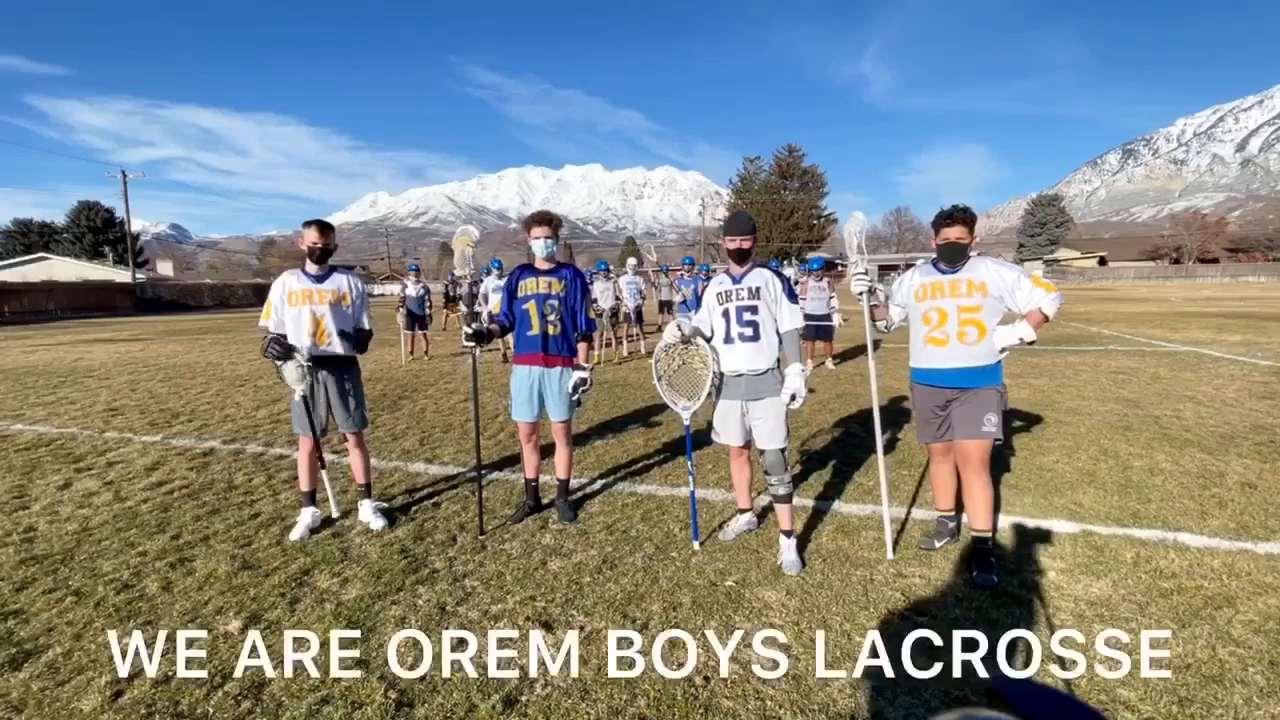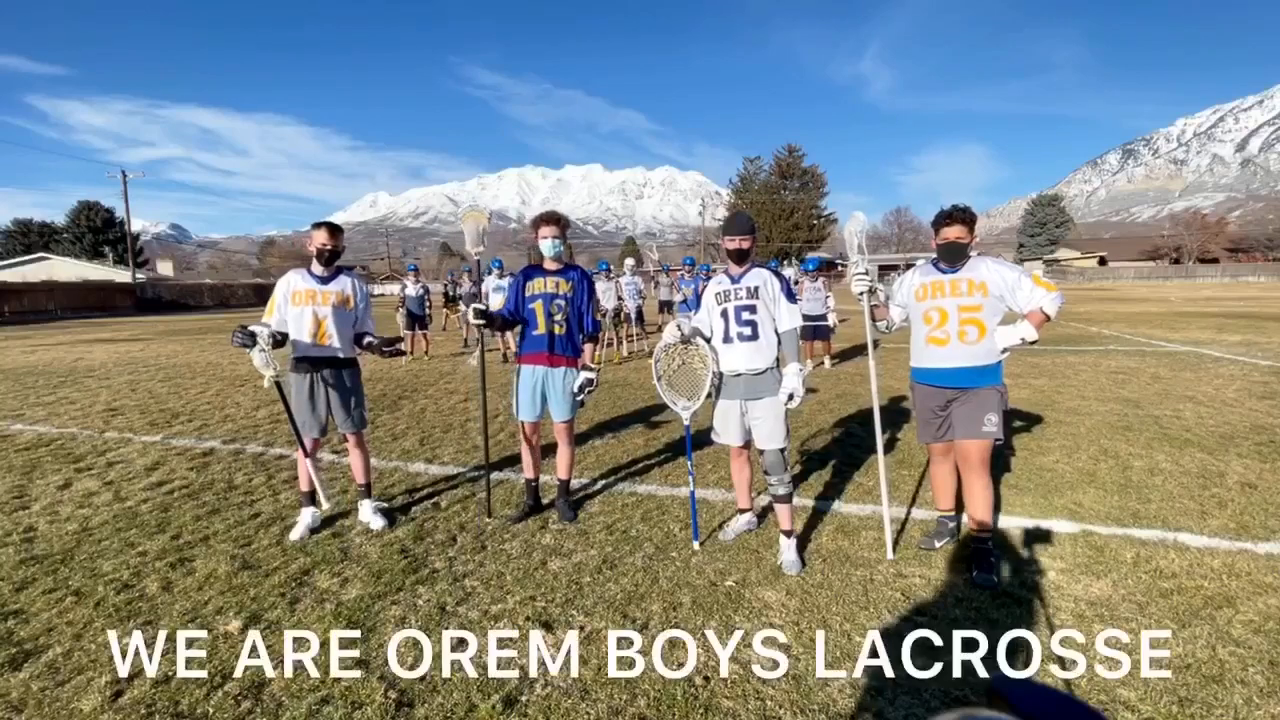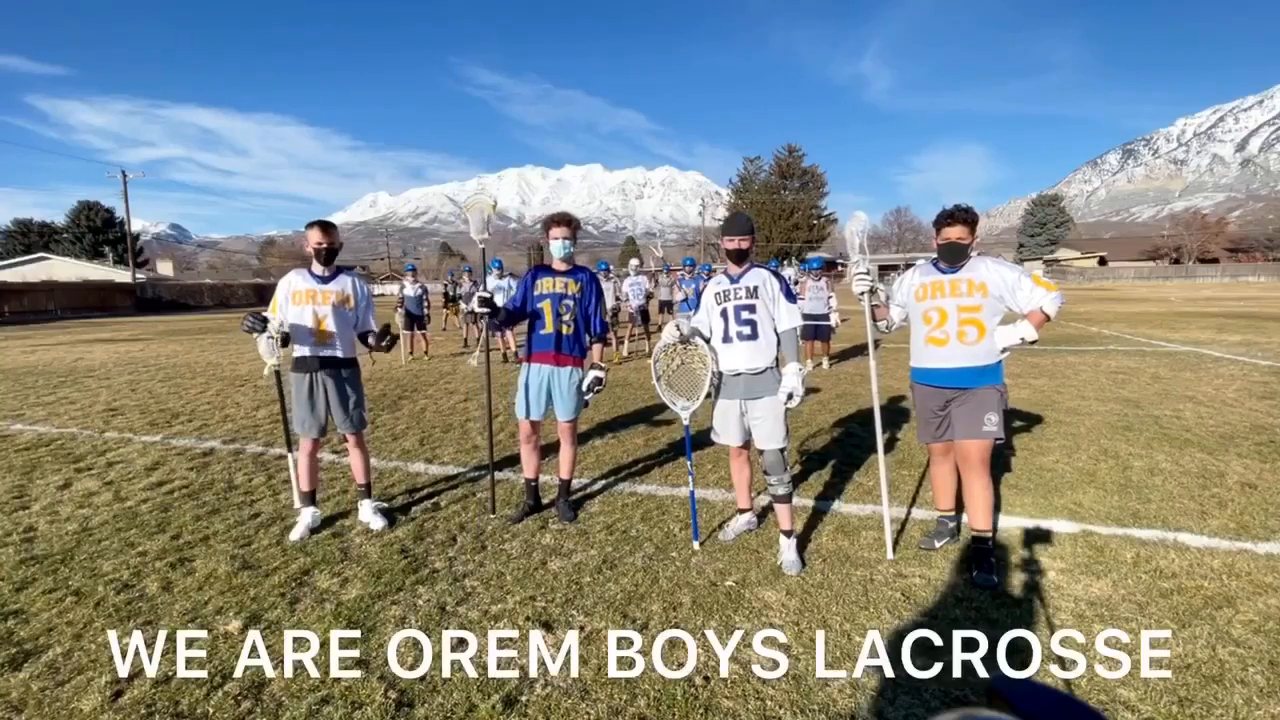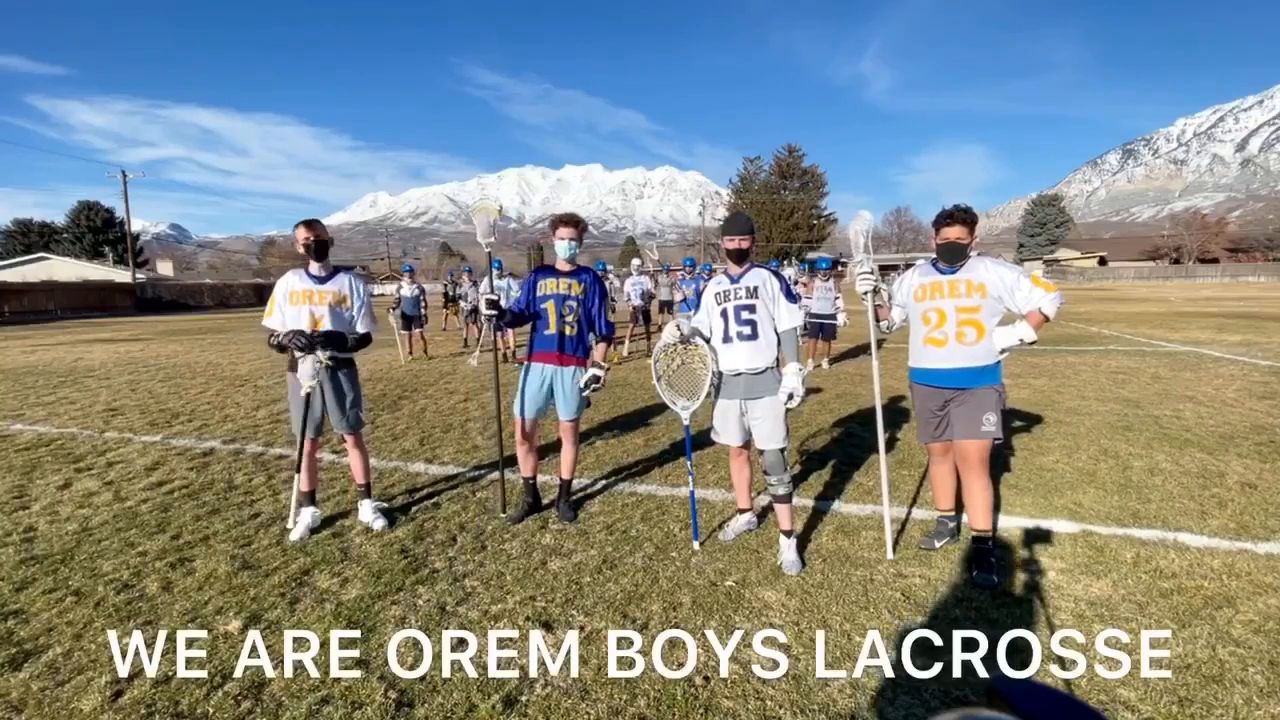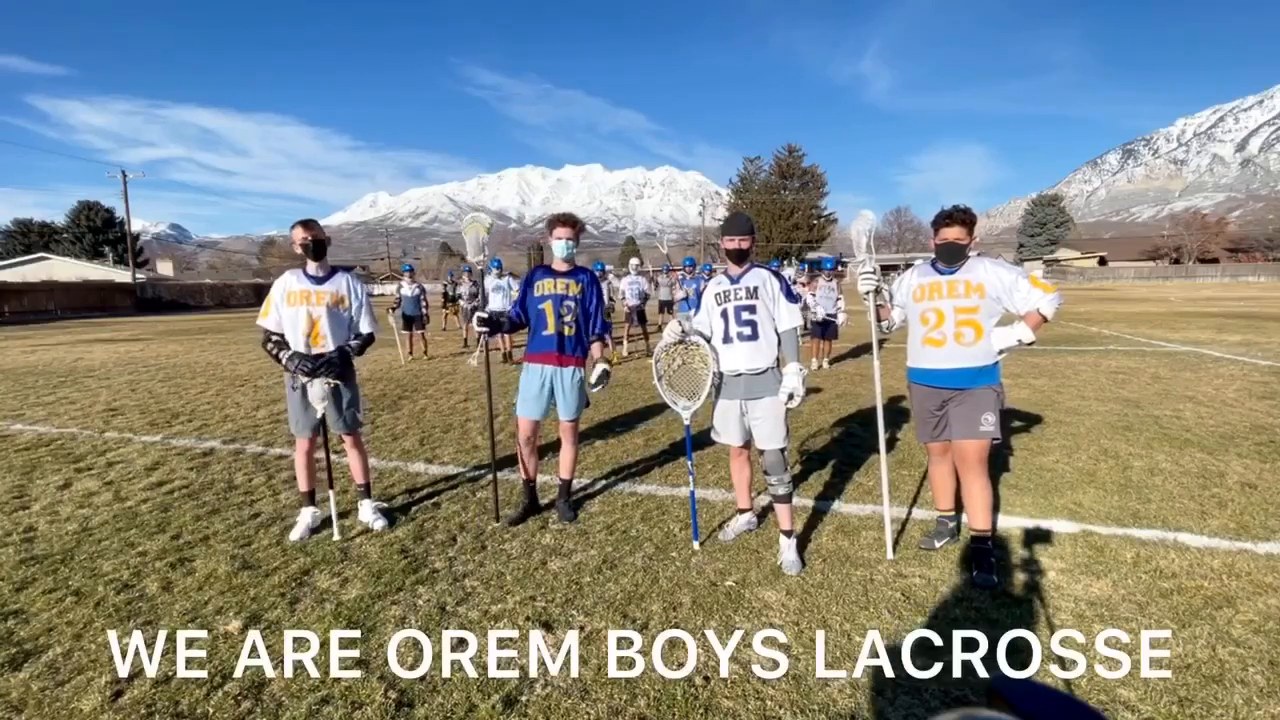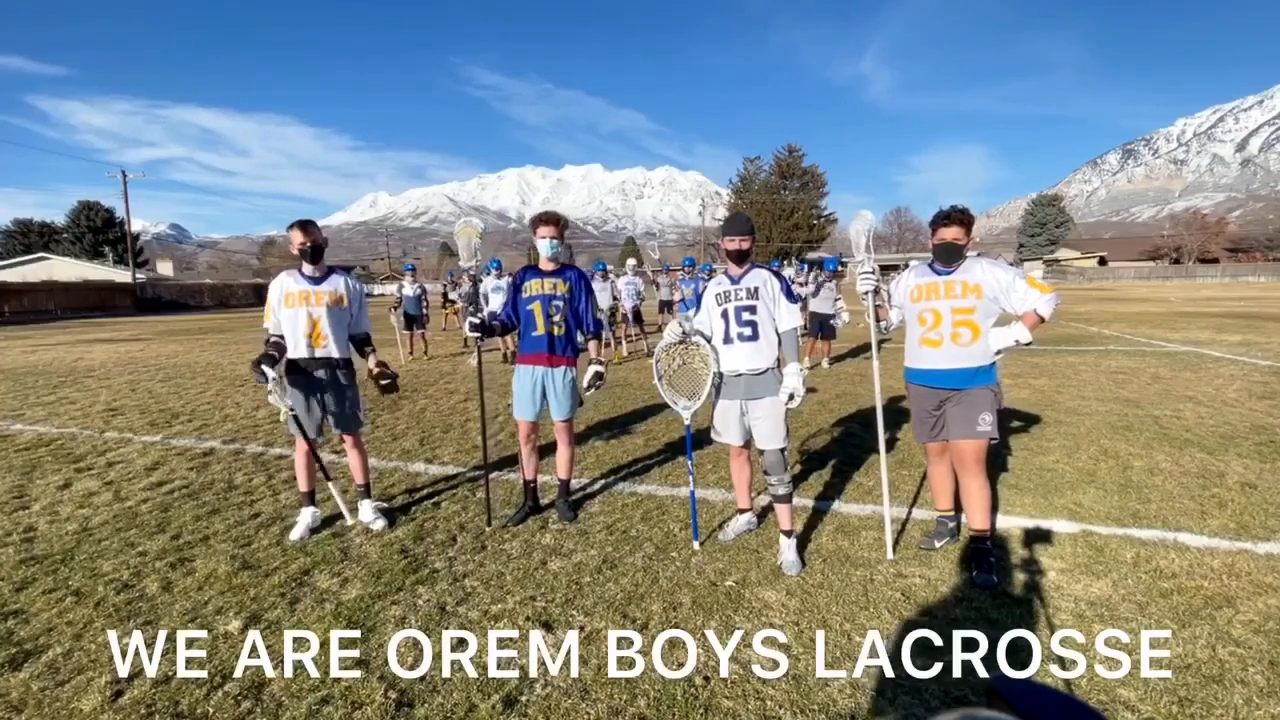
dt=0.4s
person 1, frame 1
left shoulder: (994, 272)
right shoulder: (914, 278)
left elbow: (1047, 296)
right elbow: (887, 319)
left wrist: (1017, 333)
right wrist: (870, 296)
left hip: (979, 383)
right hip: (929, 383)
left knee: (974, 462)
right knee: (940, 453)
left ankle: (983, 548)
right ankle: (947, 523)
person 1, frame 2
left shoulder: (995, 272)
right shoulder: (914, 278)
left elbow: (1049, 297)
right elbow: (887, 319)
left wrist: (1019, 333)
right wrist: (870, 297)
left hip: (979, 383)
right hip: (929, 383)
left knee: (975, 462)
right knee: (940, 453)
left ankle: (983, 548)
right ankle: (947, 523)
person 1, frame 3
left shoulder: (995, 272)
right shoulder: (914, 278)
left elbow: (1048, 296)
right elbow: (888, 319)
left wrist: (1018, 333)
right wrist: (871, 296)
left hip: (979, 383)
right hip: (929, 383)
left knee: (974, 462)
right knee: (940, 453)
left ankle: (983, 547)
right ankle: (947, 523)
person 1, frame 4
left shoulder: (994, 272)
right shoulder: (913, 278)
left elbow: (1047, 297)
right elbow: (888, 320)
left wrist: (1018, 334)
right wrist: (875, 295)
left hip: (977, 383)
right hip: (927, 383)
left knee: (973, 462)
right knee: (939, 453)
left ankle: (983, 548)
right ankle: (947, 523)
person 1, frame 5
left shoulder: (994, 273)
right shoulder: (912, 278)
left elbow: (1046, 297)
right elbow: (888, 319)
left wrist: (1016, 335)
right wrist: (875, 296)
left hip: (976, 383)
right hip: (926, 383)
left knee: (972, 462)
right knee: (938, 453)
left ankle: (982, 547)
right ankle: (946, 523)
person 1, frame 6
left shoulder: (990, 273)
right shoulder: (910, 279)
left elbow: (1044, 298)
right elbow: (886, 319)
left wrist: (1013, 335)
right wrist: (873, 296)
left hip: (973, 383)
right hip: (923, 383)
left knee: (970, 462)
right knee: (936, 453)
left ankle: (981, 547)
right ankle: (946, 523)
person 2, frame 1
left shoulder: (771, 279)
right shoulder: (714, 287)
left elbow: (789, 328)
right elbow: (705, 328)
left wrist: (795, 371)
right wrist: (684, 328)
left hip: (766, 382)
right hip: (728, 383)
left knee: (774, 459)
right knee: (737, 450)
left ankle: (787, 539)
right ankle: (745, 514)
person 2, frame 2
left shoulder: (770, 279)
right shoulder: (713, 287)
left elbow: (788, 328)
right elbow: (704, 328)
left wrist: (793, 371)
right wrist: (683, 329)
left hip: (765, 381)
right hip: (728, 382)
left knee: (774, 459)
right knee: (737, 450)
left ankle: (788, 539)
right ankle: (745, 514)
person 2, frame 3
left shoulder: (769, 279)
right shoulder: (712, 287)
left elbow: (787, 327)
right elbow: (703, 329)
left wrist: (793, 370)
right wrist: (682, 328)
left hip: (764, 381)
right hip: (727, 382)
left knee: (773, 459)
right knee: (737, 450)
left ankle: (787, 539)
right ankle: (745, 514)
person 2, frame 4
left shoulder: (769, 279)
right shoulder: (712, 287)
left elbow: (787, 327)
right elbow: (704, 329)
left wrist: (793, 370)
right wrist: (683, 328)
left hip: (765, 381)
right hip: (727, 383)
left knee: (774, 459)
right knee: (737, 450)
left ankle: (787, 539)
right ankle: (745, 514)
person 2, frame 5
left shoulder: (770, 279)
right shoulder: (712, 288)
left elbow: (787, 328)
right elbow: (704, 331)
left wrist: (793, 370)
right wrist: (683, 328)
left hip: (765, 381)
right hip: (727, 383)
left knee: (774, 459)
right knee: (737, 450)
left ankle: (787, 539)
right ankle: (745, 514)
person 2, frame 6
left shoulder: (770, 279)
right shoulder: (713, 288)
left elbow: (788, 328)
right elbow: (704, 331)
left wrist: (793, 370)
right wrist: (683, 329)
left hip: (765, 381)
right hip: (727, 383)
left knee: (774, 459)
right knee: (737, 450)
left ankle: (788, 539)
right ankle: (745, 514)
person 3, frame 1
left shoulder: (350, 282)
right shoulder: (285, 283)
left elbow: (365, 330)
right elbow: (273, 333)
left wrist: (358, 341)
right wrist: (274, 347)
left hip: (344, 369)
right hip: (306, 372)
left knee: (355, 438)
right knee: (307, 442)
left ankle: (367, 504)
right ankle: (308, 511)
person 3, frame 2
left shoulder: (353, 285)
right shoulder: (290, 282)
left elbow: (361, 335)
right elbow: (277, 333)
left wrist: (378, 346)
right wrist: (253, 337)
left hip: (344, 369)
right hip: (305, 371)
left knee: (355, 438)
right knee: (308, 442)
left ankle: (366, 504)
right ankle: (308, 511)
person 3, frame 3
left shoulder: (354, 284)
right shoulder: (291, 282)
left elbow: (365, 331)
right elbow: (281, 335)
left wrist: (380, 340)
right wrist: (262, 328)
left hip: (344, 369)
right hip: (306, 370)
left knee: (355, 437)
right knee: (308, 442)
left ankle: (366, 504)
right ankle: (308, 511)
person 3, frame 4
left shoulder: (352, 283)
right shoulder: (288, 283)
left elbow: (365, 335)
right elbow: (274, 336)
left wrist: (341, 340)
right wrist: (287, 338)
left hip: (341, 369)
right hip: (303, 371)
left knee: (353, 437)
right knee: (307, 442)
left ankle: (366, 504)
right ankle: (308, 511)
person 3, frame 5
left shoulder: (349, 284)
right shoulder: (285, 283)
left elbow: (367, 334)
right elbow: (270, 337)
left wrist: (344, 354)
right wrist: (289, 358)
left hip: (338, 372)
right hip: (300, 375)
left knee: (352, 437)
right knee: (304, 442)
left ankle: (366, 504)
right ankle: (308, 511)
person 3, frame 6
left shoulder: (347, 284)
right shoulder: (282, 284)
left elbow: (359, 334)
right elbow: (275, 336)
left wrist: (373, 362)
right wrist: (267, 360)
left hip: (339, 371)
right hip: (299, 374)
left knee: (351, 437)
right knee: (303, 442)
left ankle: (366, 503)
right ankle: (308, 511)
person 4, frame 1
left shoulder: (571, 275)
right shoulder: (518, 276)
left elbow: (584, 326)
right elbow: (505, 320)
left wrist: (583, 367)
right wrist: (485, 332)
left hip: (560, 365)
right hip: (525, 364)
left knee: (562, 432)
right knee: (527, 434)
left ankle: (562, 497)
right ankle: (531, 498)
person 4, frame 2
left shoulder: (578, 277)
right shoulder: (526, 276)
left elbow: (590, 327)
right elbow: (510, 317)
left wrist: (588, 367)
right wrist: (489, 318)
left hip: (565, 365)
right hip: (529, 363)
left knee: (564, 431)
right knee: (528, 433)
left ankle: (563, 497)
right ankle: (532, 498)
person 4, frame 3
left shoulder: (586, 278)
right shoulder: (534, 276)
left elbow: (597, 328)
right elbow: (514, 313)
left wrist: (597, 366)
right wrist: (494, 311)
left hip: (570, 365)
right hip: (535, 363)
left knee: (567, 431)
right knee: (528, 432)
left ankle: (563, 497)
right ankle: (531, 498)
person 4, frame 4
left shoulder: (589, 279)
right shoulder: (538, 276)
left elbow: (602, 328)
right elbow: (521, 314)
left wrist: (598, 365)
right wrist: (500, 312)
left hip: (573, 365)
right hip: (537, 363)
left knee: (569, 432)
right knee: (524, 432)
left ankle: (564, 497)
right ankle: (530, 497)
person 4, frame 5
left shoulder: (586, 279)
right shoulder: (535, 276)
left elbow: (597, 327)
right elbow: (518, 318)
left wrist: (600, 363)
right wrist: (495, 323)
left hip: (572, 365)
right hip: (536, 363)
left knee: (569, 432)
right knee: (526, 434)
left ankle: (564, 497)
right ankle: (529, 498)
person 4, frame 6
left shoulder: (575, 277)
right shoulder: (523, 277)
left elbow: (589, 323)
right elbow: (509, 320)
left wrist: (596, 361)
right wrist: (487, 328)
left hip: (562, 364)
right hip: (528, 364)
left knee: (564, 432)
right knee: (526, 434)
left ankle: (563, 497)
right ankle: (530, 499)
